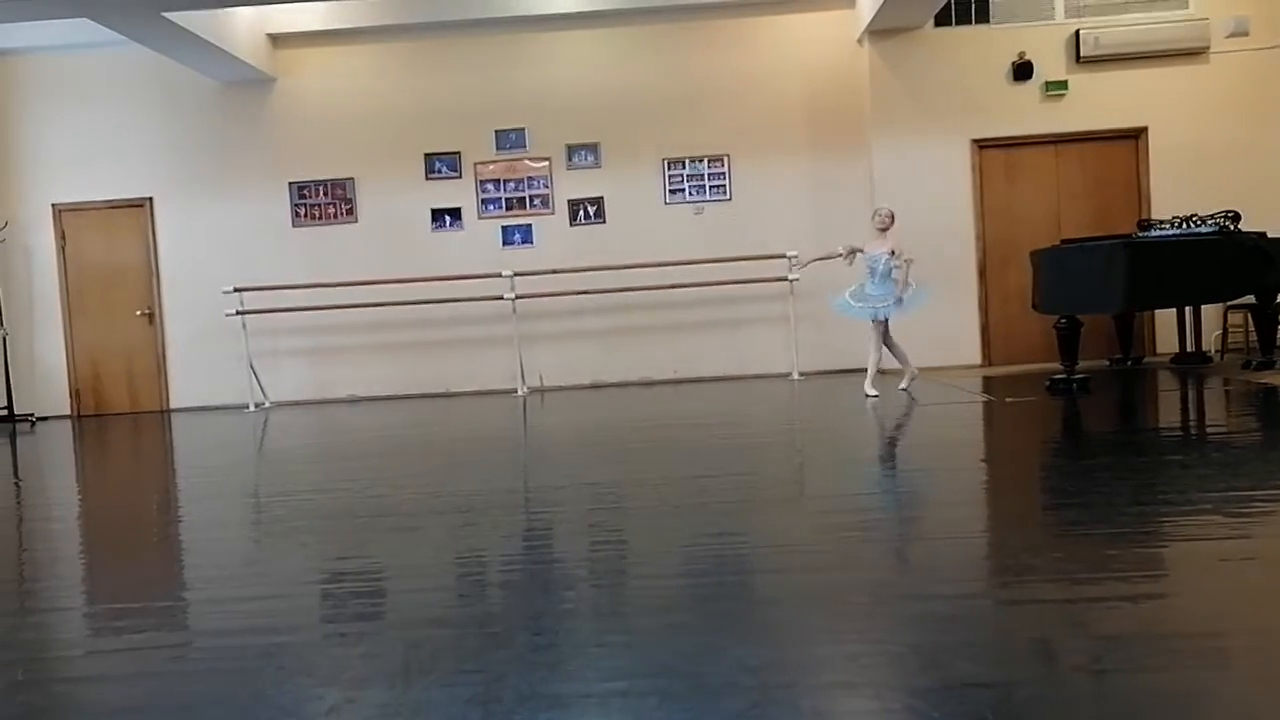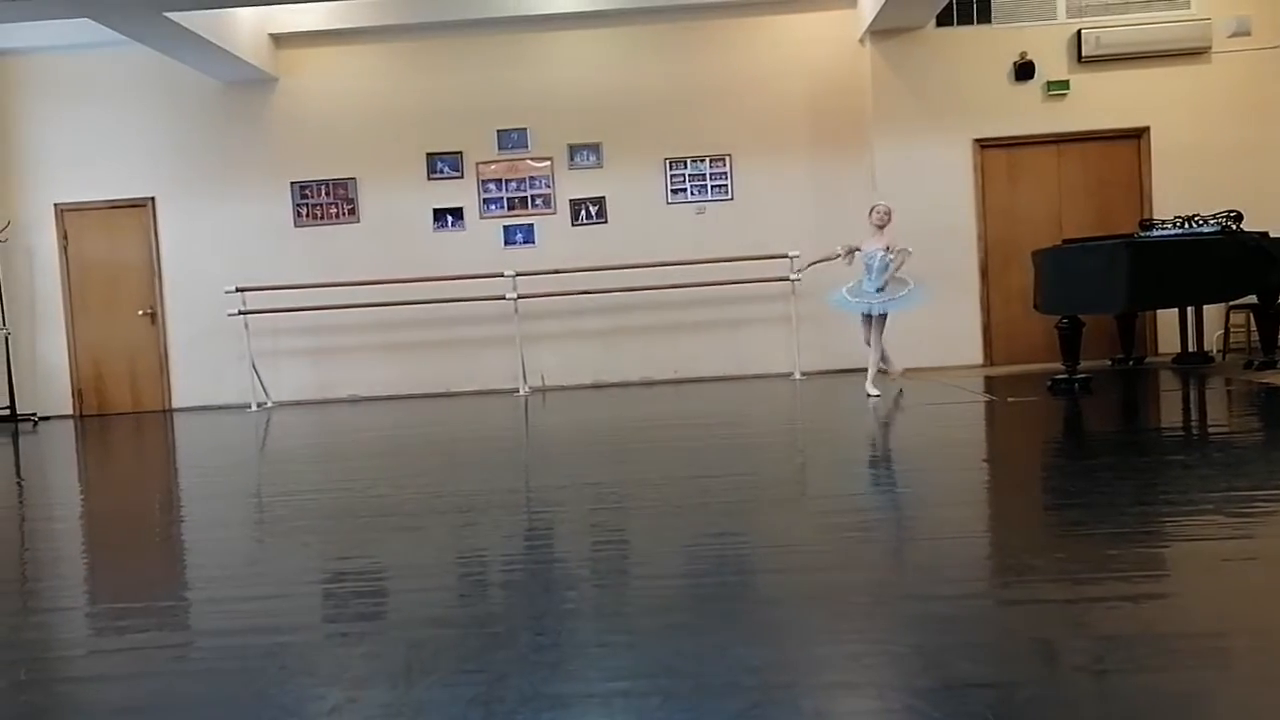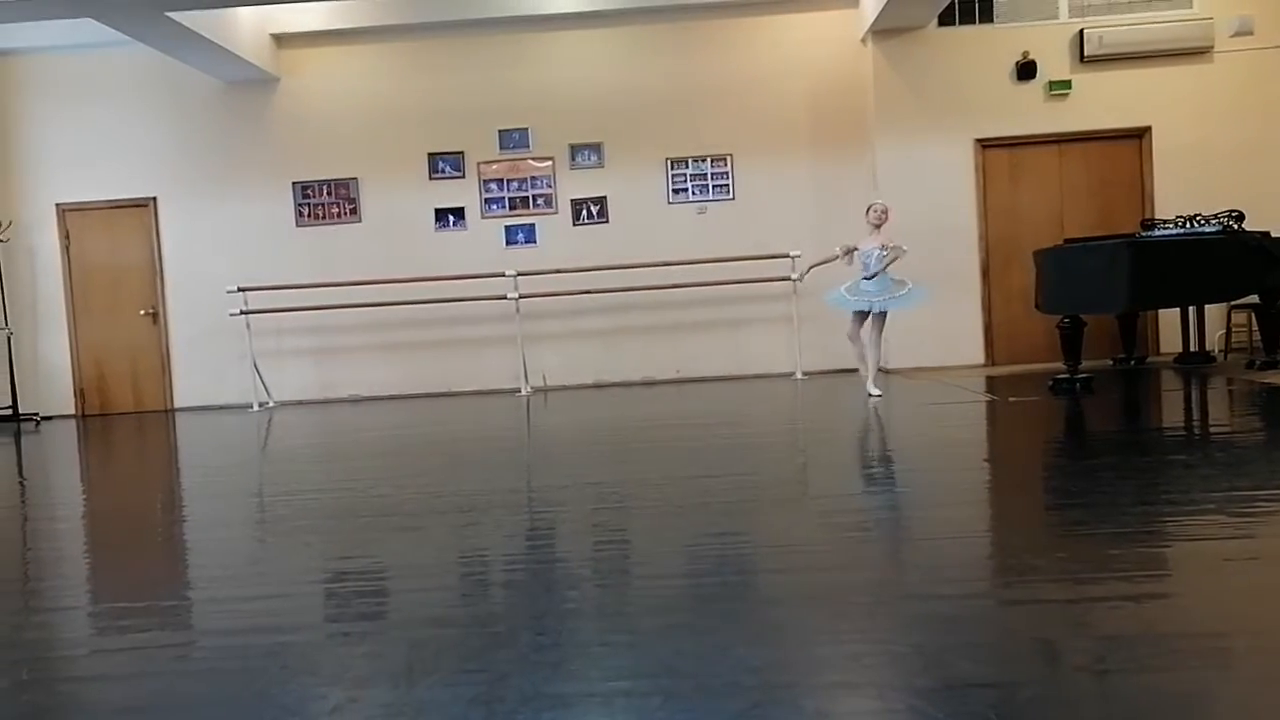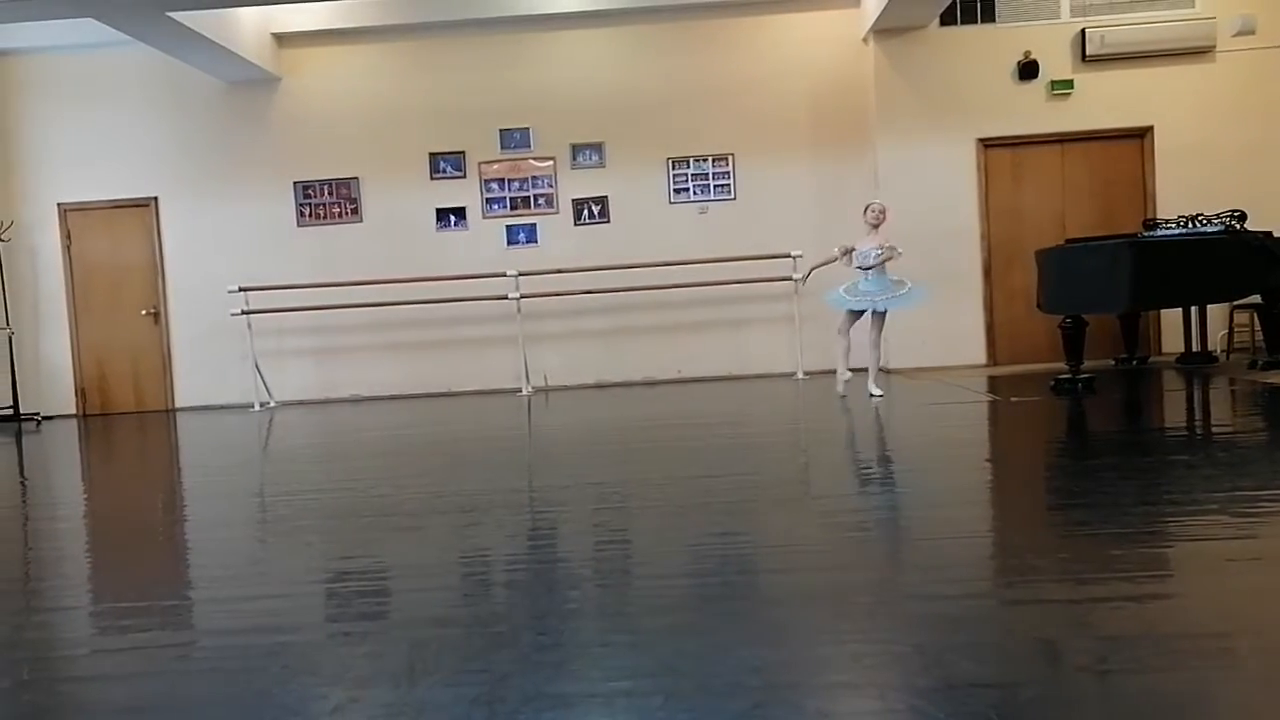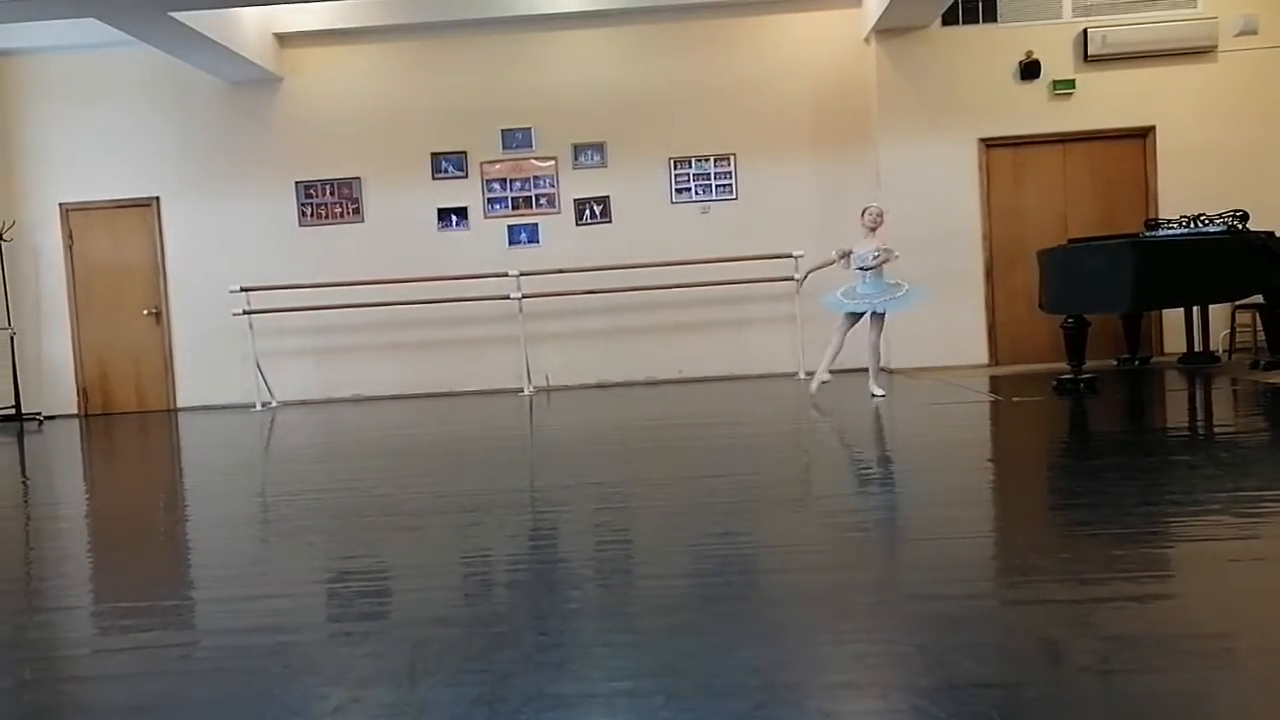
dt=0.1s
person 1, frame 1
left shoulder: (892, 245)
right shoulder: (866, 246)
left elbow: (905, 264)
right elbow: (838, 253)
left wrist: (902, 289)
right wrist: (811, 260)
left hip: (885, 295)
right hip: (868, 295)
left knee: (877, 338)
right knee: (884, 337)
left ankle: (869, 382)
right ankle: (909, 370)
person 1, frame 2
left shoulder: (887, 241)
right shoulder: (863, 244)
left elbow: (901, 256)
right elbow: (838, 254)
left wrist: (888, 276)
right wrist: (812, 263)
left hip: (882, 292)
right hip: (865, 292)
left knee: (875, 337)
right knee: (868, 338)
left ankle: (870, 381)
right ankle: (890, 366)
person 1, frame 3
left shoulder: (884, 240)
right shoulder: (860, 244)
left elbow: (895, 254)
right elbow: (839, 254)
left wrist: (878, 269)
right wrist: (813, 265)
left hip: (881, 291)
right hip: (862, 292)
left knee: (875, 337)
right knee: (853, 333)
left ankle: (871, 382)
right ankle: (865, 369)
person 1, frame 4
left shoulder: (882, 240)
right shoulder: (858, 244)
left elbow: (890, 254)
right elbow: (837, 256)
left wrist: (872, 264)
right wrist: (812, 268)
left hip: (879, 291)
right hip: (861, 291)
left knee: (874, 338)
right knee: (842, 329)
left ankle: (872, 382)
right ankle: (842, 371)
person 1, frame 5
left shoulder: (879, 244)
right shoulder: (855, 247)
left elbow: (886, 256)
right elbow: (834, 259)
left wrist: (873, 265)
right wrist: (809, 271)
left hip: (878, 294)
right hip: (859, 295)
left knee: (874, 341)
right knee: (839, 331)
left ankle: (873, 383)
right ankle: (823, 371)
